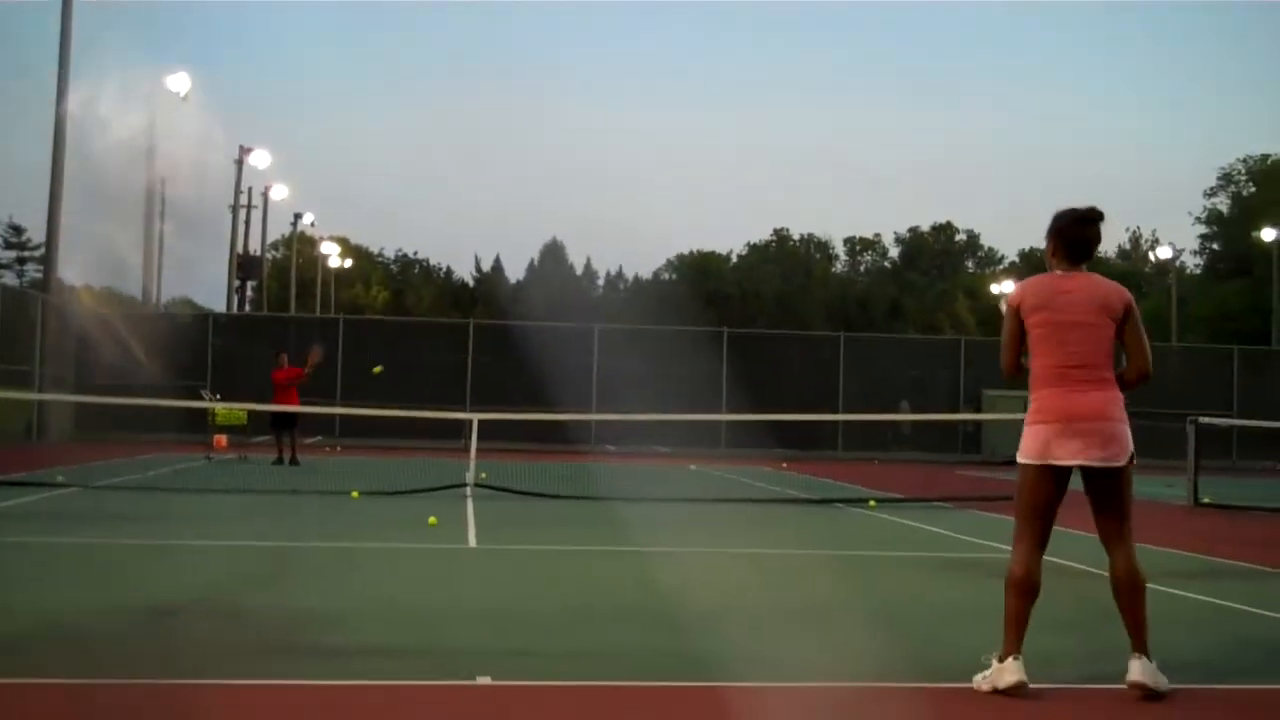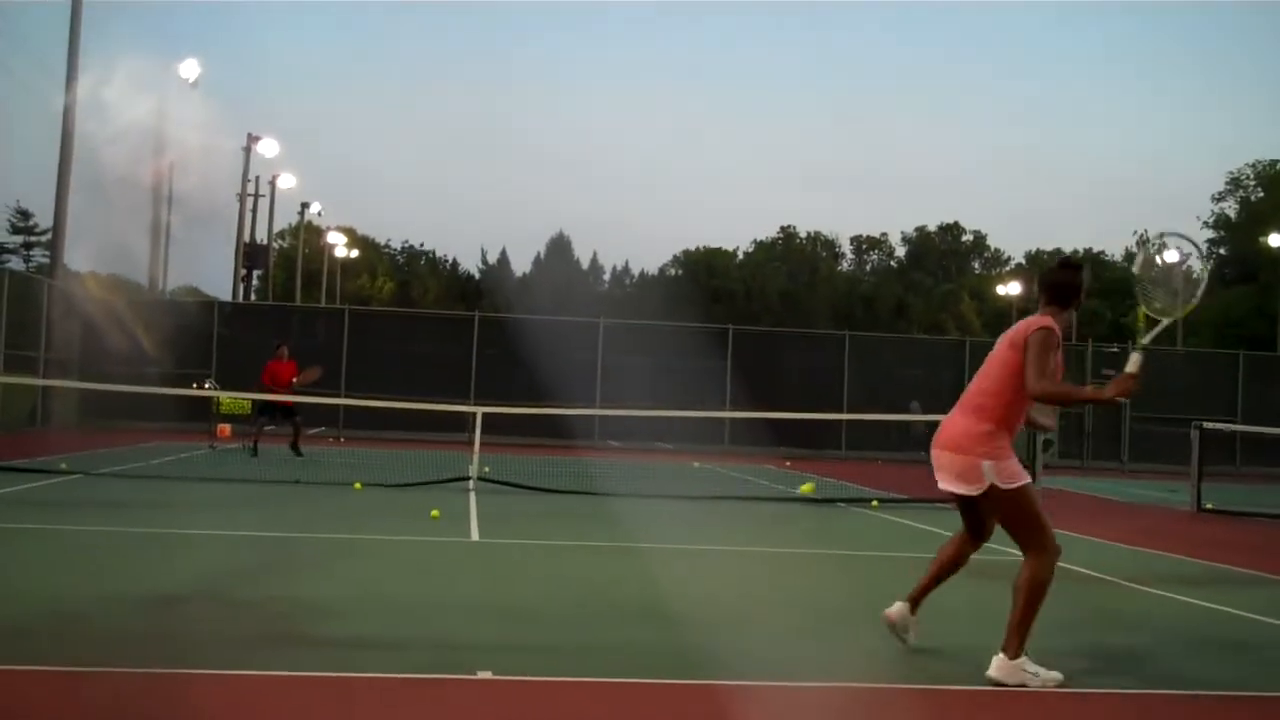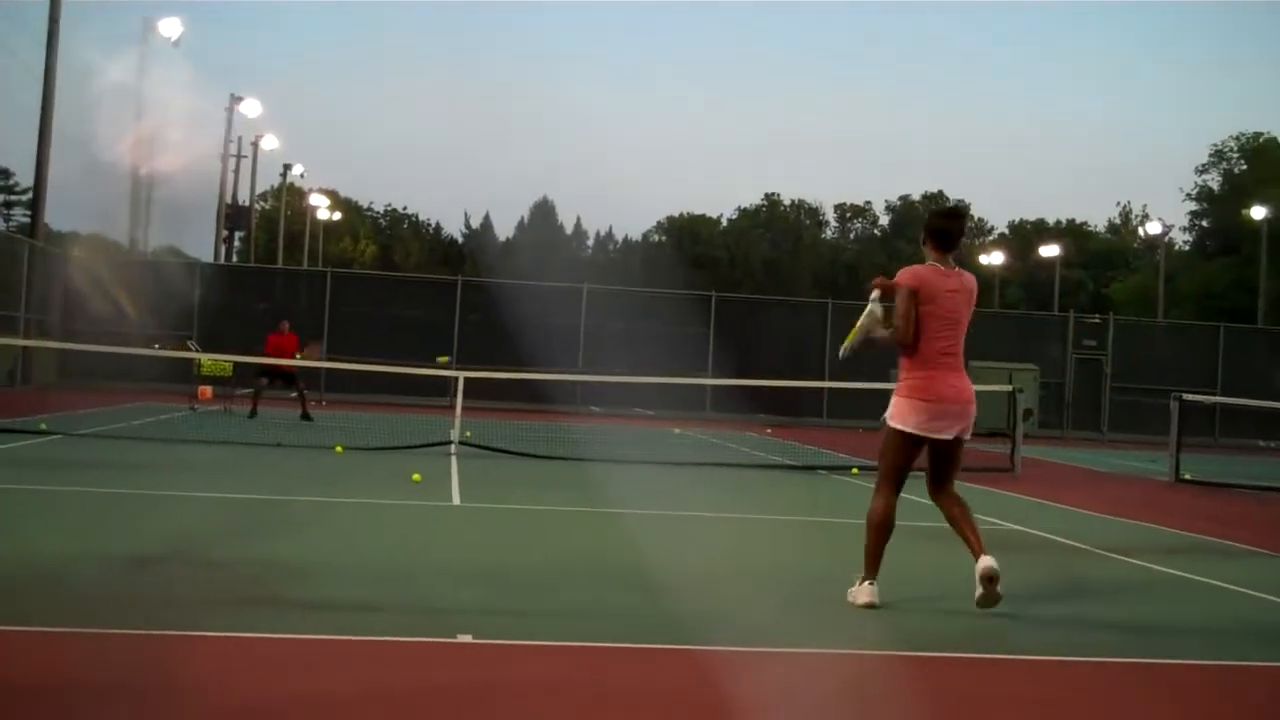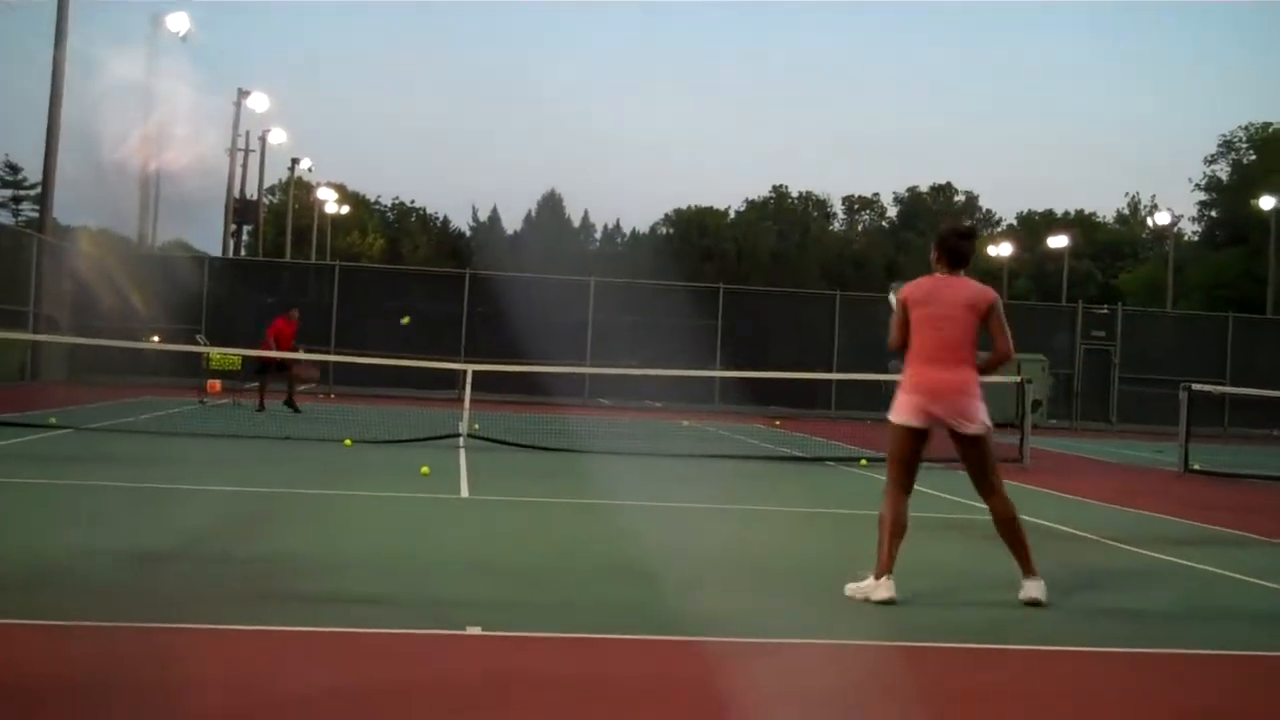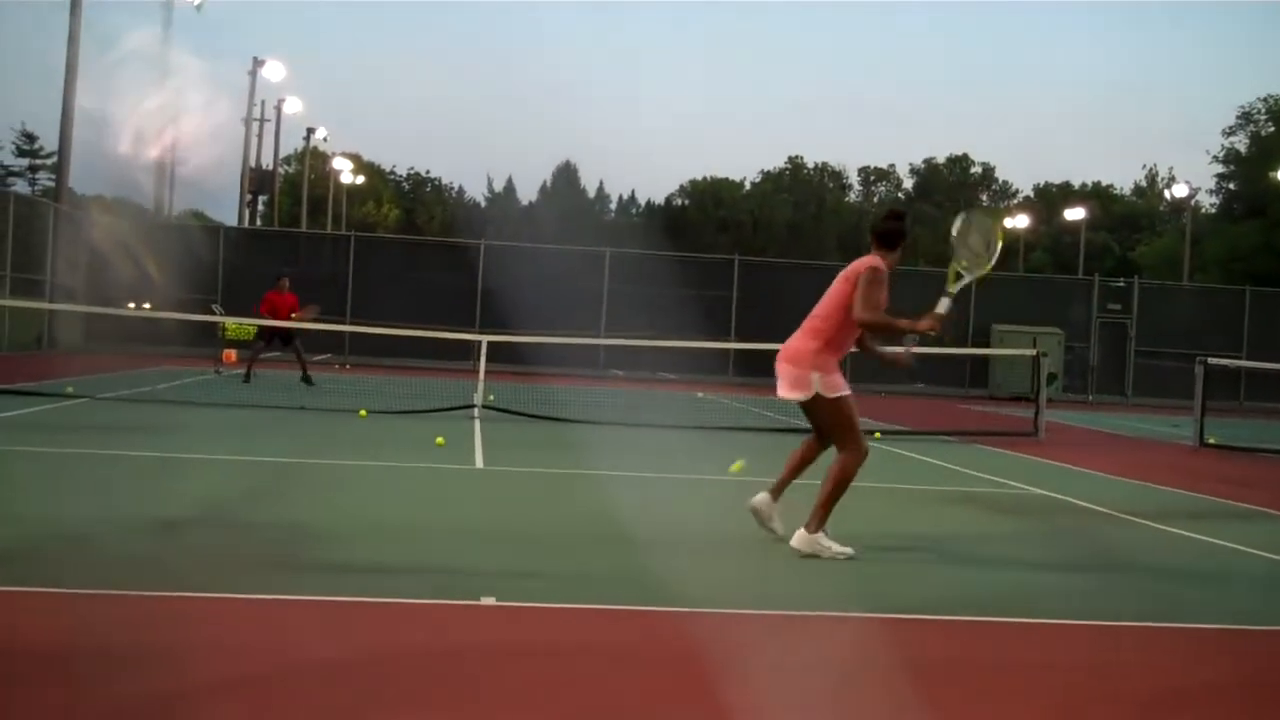
dt=0.7s
person 1, frame 1
left shoulder: (1025, 293)
right shoulder: (1117, 296)
left elbow: (1010, 366)
right elbow: (1141, 368)
left hip: (1049, 423)
right hip: (1105, 422)
left knee: (1028, 546)
right knee: (1119, 546)
left ankle: (1010, 662)
right ankle: (1141, 660)
person 1, frame 2
left shoulder: (1023, 328)
right shoulder: (1045, 330)
right elbow: (1038, 389)
left wrist: (1026, 420)
right wrist: (1101, 394)
left hip: (949, 442)
right hip: (980, 450)
left knee: (975, 534)
right knee: (1043, 550)
left ankle: (906, 608)
right ankle: (1010, 659)
person 1, frame 3
left shoulder: (911, 275)
right shoulder: (969, 282)
left elbow: (905, 339)
left wrist: (882, 332)
left hip: (919, 397)
right hip: (958, 397)
left knee: (886, 489)
right knee: (942, 488)
left ankle: (869, 584)
right ankle: (983, 560)
person 1, frame 4
left shoulder: (911, 290)
right shoulder: (986, 295)
left elbow: (895, 344)
right elbow: (1005, 354)
left hip: (916, 392)
right hip: (962, 394)
left knee: (897, 490)
right knee: (992, 492)
left ankle: (882, 579)
right ankle: (1032, 579)
person 1, frame 5
left shoulder: (861, 267)
right shoulder: (874, 270)
right elbow: (862, 318)
left wrist: (883, 356)
right wrist: (913, 327)
left hip: (792, 359)
right hip: (813, 366)
left knee: (824, 436)
right knee: (853, 450)
left ankle: (769, 498)
right ankle: (810, 533)
